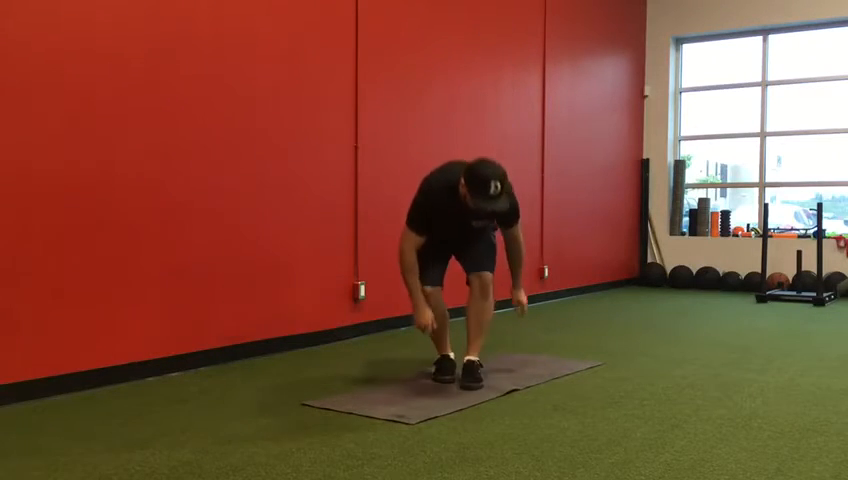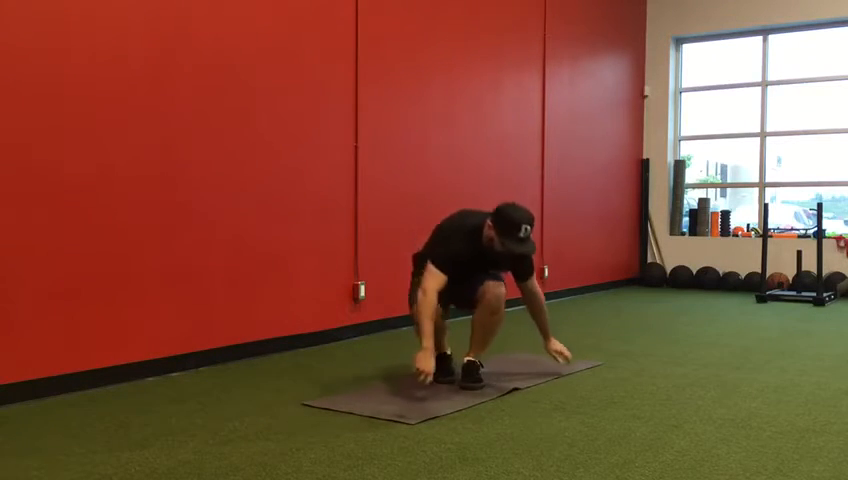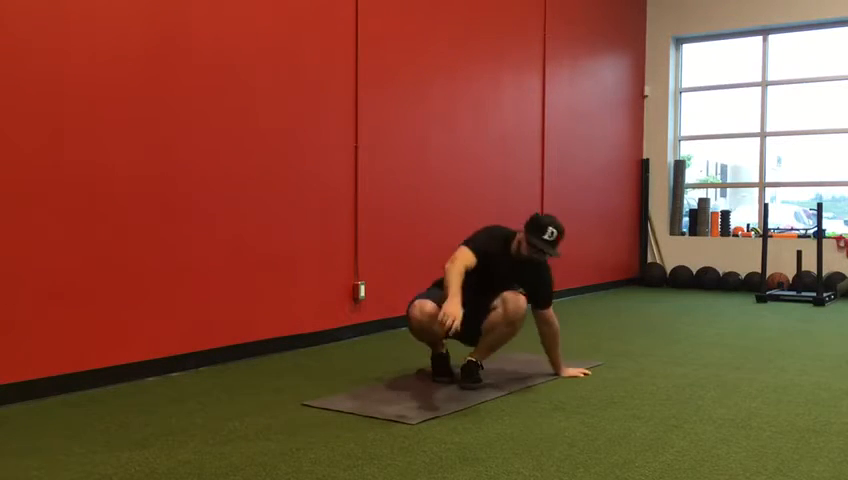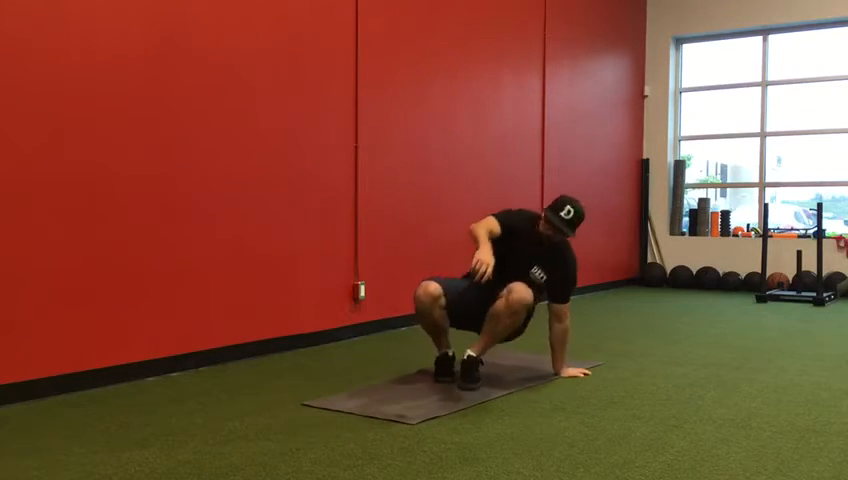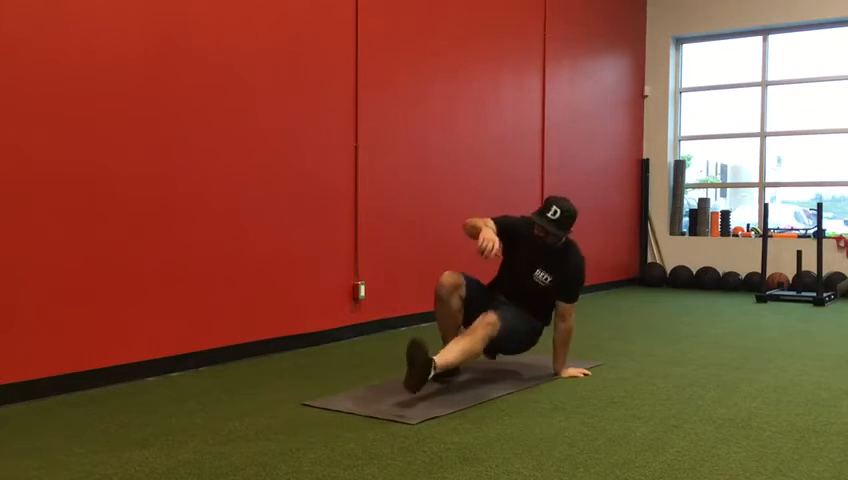
dt=0.3s
person 1, frame 1
left shoulder: (503, 197)
right shoulder: (435, 190)
left elbow: (513, 238)
right elbow: (407, 249)
left wrist: (517, 286)
right wrist: (420, 306)
left hip: (476, 233)
right hip: (434, 232)
left knee: (483, 281)
right knee: (430, 291)
left ankle: (472, 360)
right ankle: (445, 356)
person 1, frame 2
left shoulder: (518, 245)
right shoulder: (457, 234)
left elbow: (531, 292)
right elbow: (428, 289)
left wrist: (548, 338)
right wrist: (427, 349)
left hip: (478, 272)
right hip: (436, 271)
left knee: (495, 293)
right knee: (425, 312)
left ankle: (472, 361)
right ankle: (443, 356)
person 1, frame 3
left shoulder: (539, 272)
right shoulder: (494, 239)
left elbow: (545, 320)
right elbow: (455, 264)
left wrist: (559, 368)
right wrist: (453, 302)
left hip: (488, 315)
right hip: (456, 303)
left knee: (516, 304)
right knee: (420, 312)
left ankle: (473, 362)
right ankle: (440, 355)
person 1, frame 4
left shoulder: (564, 261)
right shoulder: (519, 220)
left elbow: (559, 317)
right elbow: (480, 227)
left wrist: (560, 368)
right wrist: (485, 248)
left hip: (506, 313)
right hip: (476, 288)
left knee: (520, 295)
right knee: (426, 292)
left ankle: (473, 357)
right ankle: (445, 355)
person 1, frame 5
left shoulder: (571, 263)
right shoulder: (521, 227)
left elbow: (564, 318)
right elbow: (472, 224)
left wrist: (560, 367)
right wrist: (486, 230)
left hip: (525, 321)
right hip: (493, 299)
left knee: (488, 323)
right knee: (449, 281)
left ankle: (430, 367)
right ankle: (449, 359)
